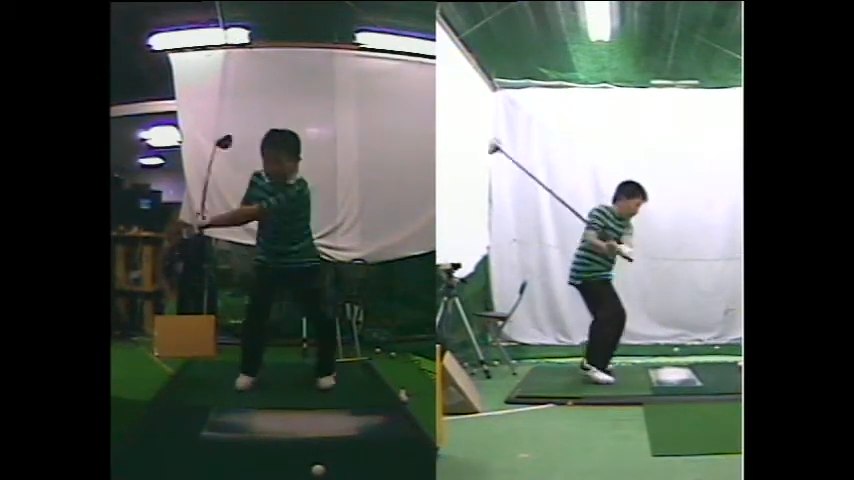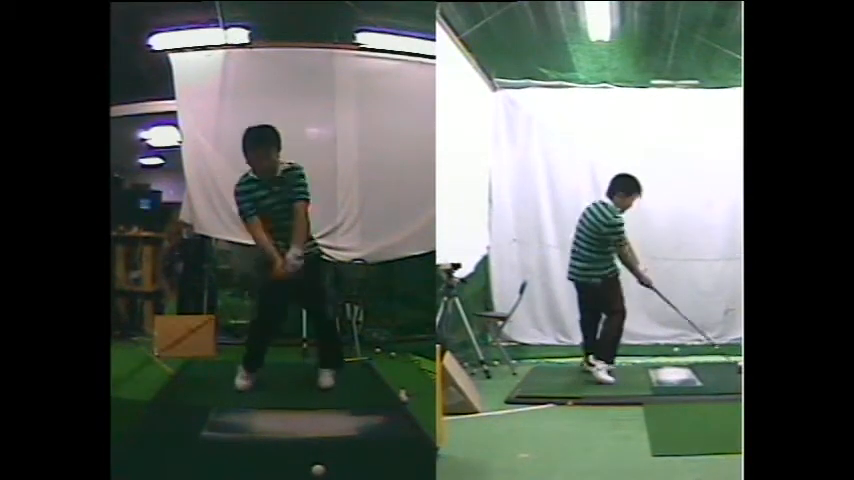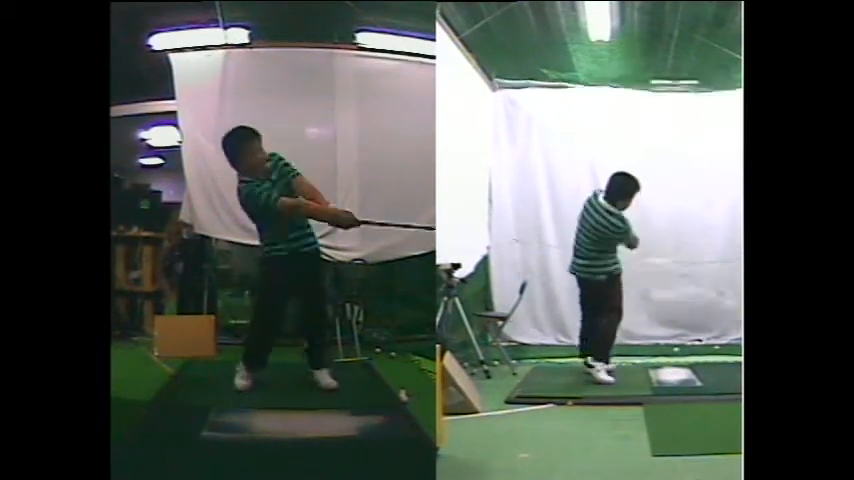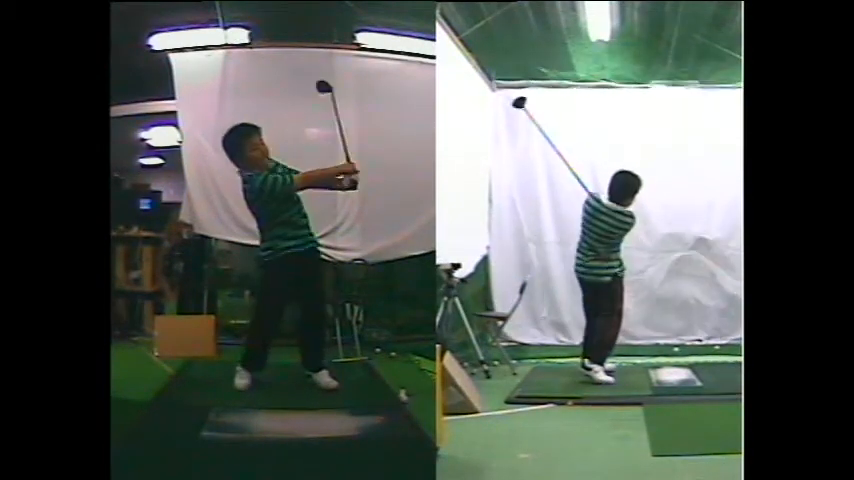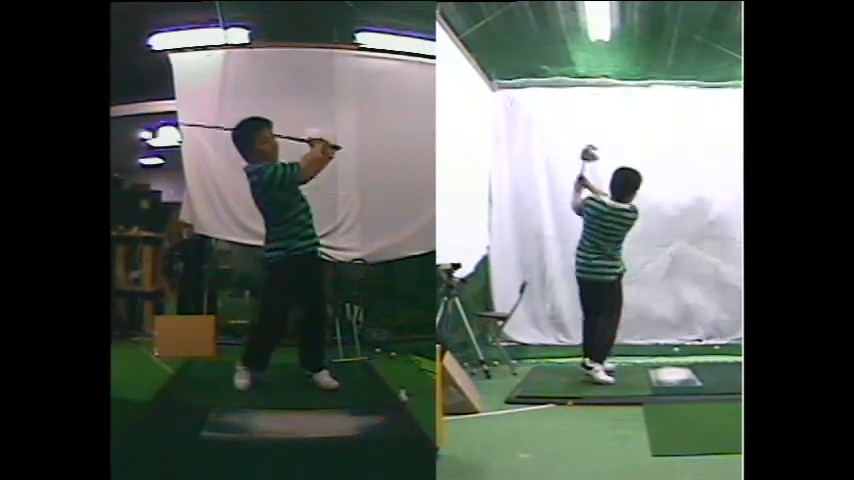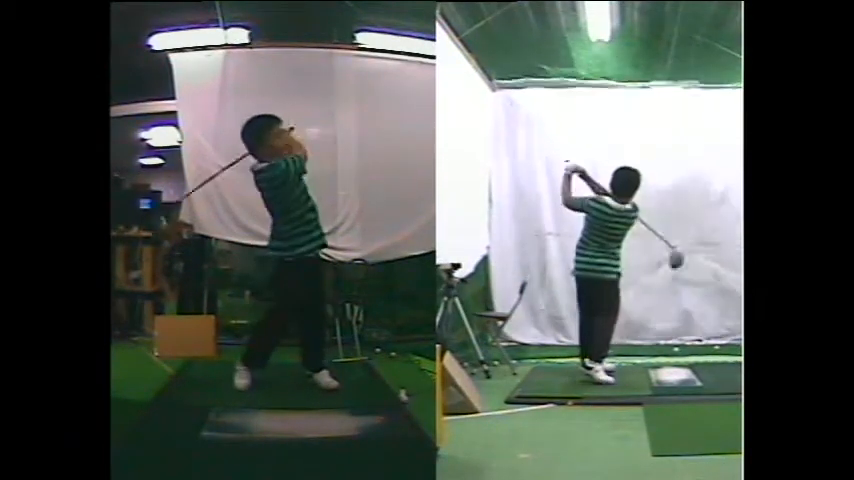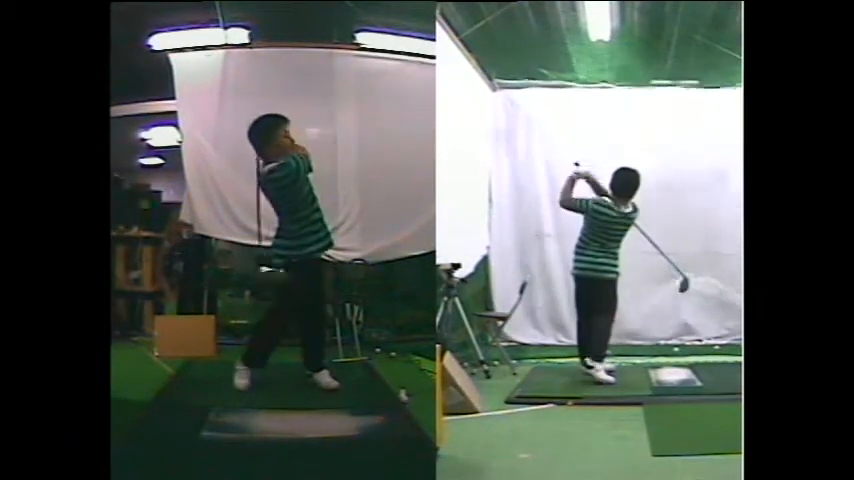
dt=0.1s
person 1, frame 1
left shoulder: (298, 190)
right shoulder: (260, 179)
left elbow: (251, 212)
right elbow: (247, 208)
left wrist: (213, 221)
left hip: (302, 263)
right hip: (267, 261)
left knee: (319, 319)
right knee: (255, 317)
left ankle: (325, 369)
right ankle: (249, 369)
person 1, frame 2
left shoulder: (294, 172)
right shoulder: (244, 188)
left elbow: (300, 214)
right elbow: (256, 227)
left wrist: (295, 252)
right wrist: (276, 258)
left hip: (305, 255)
right hip: (273, 259)
left knee: (320, 313)
right knee: (266, 315)
left ankle: (328, 365)
right ankle: (249, 367)
person 1, frame 3
left shoulder: (275, 162)
right shoulder: (250, 190)
left elbow: (303, 186)
right elbow: (291, 205)
left wrist: (329, 210)
right wrist: (332, 215)
left hip: (306, 250)
right hip: (277, 257)
left knee: (315, 310)
right knee: (267, 313)
left ankle: (318, 365)
right ankle: (248, 366)
person 1, frame 4
left shoulder: (273, 168)
right shoulder: (256, 183)
left elbow: (302, 179)
right elbow: (303, 181)
left wrist: (339, 181)
right wrist: (340, 169)
left hip: (306, 251)
right hip: (277, 258)
left knee: (314, 312)
right knee: (267, 315)
left ankle: (315, 367)
right ankle: (247, 367)
person 1, frame 5
left shoulder: (272, 170)
right shoulder: (267, 175)
left elbow: (301, 170)
right elbow: (305, 171)
left wrist: (319, 153)
right wrist: (320, 149)
left hip: (305, 251)
right hip: (284, 257)
left knee: (314, 312)
right knee: (273, 315)
left ankle: (315, 366)
right ankle: (247, 365)
person 1, frame 6
left shoulder: (271, 168)
right shoulder: (276, 171)
left elbow: (295, 159)
right elbow: (300, 153)
left wrist: (288, 142)
right wrist: (291, 142)
left hip: (307, 251)
right hip: (290, 257)
left knee: (314, 312)
right knee: (282, 314)
left ankle: (315, 366)
right ankle: (247, 364)
person 1, frame 7
left shoulder: (268, 172)
right shoulder: (289, 169)
right elbow: (302, 155)
right wrist: (290, 148)
left hip: (305, 253)
right hip: (294, 257)
left knee: (313, 313)
right knee: (282, 313)
left ankle: (315, 366)
right ankle: (247, 364)
person 2, frame 1
left shoulder: (626, 225)
right shoulder: (600, 213)
left elbow: (626, 244)
right elbow: (590, 240)
left wrist: (618, 247)
right wrist: (607, 248)
left hip: (590, 275)
right hip: (590, 276)
left knee: (604, 317)
right knee: (614, 317)
left ankle: (593, 361)
right ankle: (593, 364)
person 2, frame 2
left shoulder: (598, 208)
right shoulder: (613, 220)
right elbow: (624, 253)
left wrist: (636, 268)
right wrist: (640, 275)
left hip: (581, 272)
right hip: (601, 274)
left knee: (590, 316)
right knee: (616, 314)
left ankle: (592, 358)
right ankle: (599, 360)
person 2, frame 3
left shoulder: (594, 199)
right shoulder: (620, 223)
right elbow: (632, 244)
right wrist: (634, 239)
left hip: (581, 269)
right hip: (605, 272)
left knee: (589, 315)
right knee: (611, 314)
left ankle: (589, 357)
right ankle: (597, 361)
person 2, frame 4
left shoulder: (592, 202)
right shoulder: (628, 219)
left hip: (585, 271)
right hip: (608, 274)
left knee: (593, 316)
right knee: (610, 317)
left ankle: (590, 359)
right ankle: (593, 363)
person 2, frame 5
left shoulder: (593, 205)
right shoulder: (631, 213)
left elbow: (577, 206)
left wrist: (579, 185)
right wrist: (590, 186)
left hip: (585, 270)
right hip: (609, 273)
left knee: (591, 316)
right knee: (608, 317)
left ankle: (592, 358)
right ankle: (593, 362)
person 2, frame 6
left shoulder: (596, 205)
right shoulder: (632, 212)
left elbow: (567, 201)
right elbow: (608, 199)
left wrist: (568, 175)
right wrist: (587, 178)
left hip: (583, 269)
right hip: (607, 271)
left knee: (587, 315)
right knee: (606, 316)
left ankle: (590, 358)
right ankle: (593, 362)
person 2, frame 7
left shoulder: (599, 207)
right shoulder: (631, 211)
left elbow: (564, 201)
right elbow: (609, 200)
left wrist: (573, 178)
right wrist: (593, 182)
left hip: (583, 269)
right hip: (606, 271)
left knee: (585, 315)
right knee: (604, 315)
left ankle: (589, 359)
right ankle: (593, 360)
